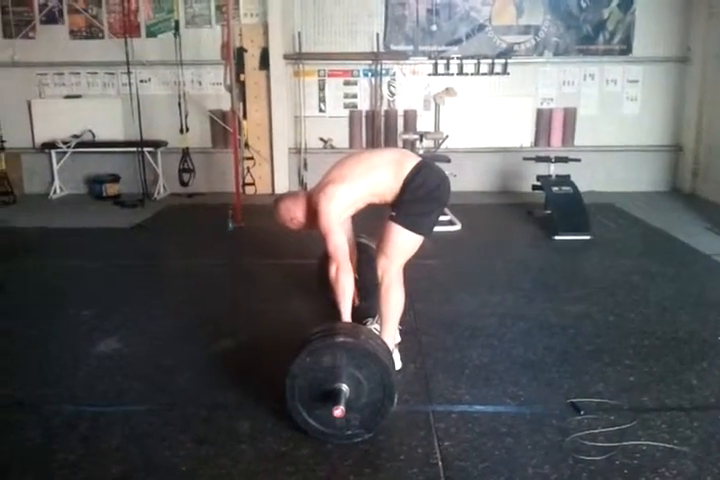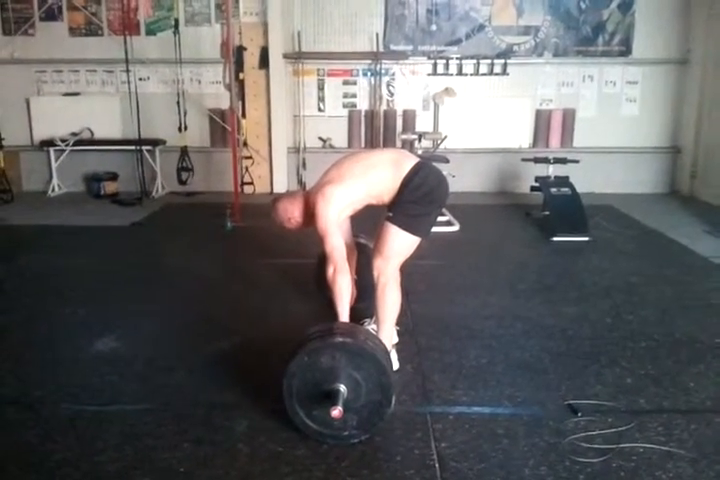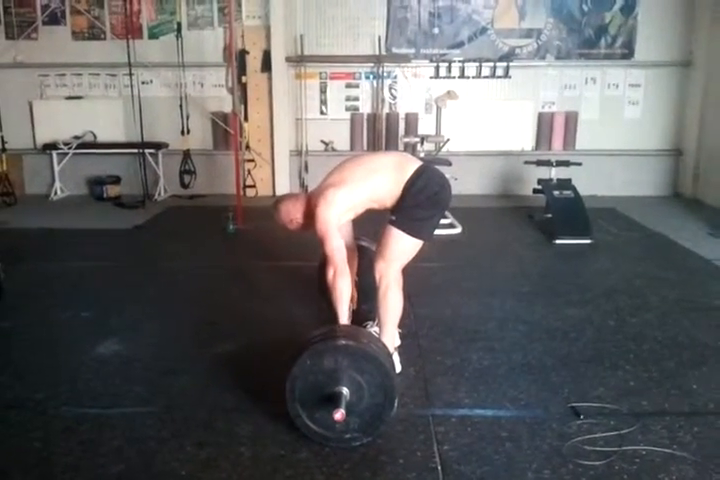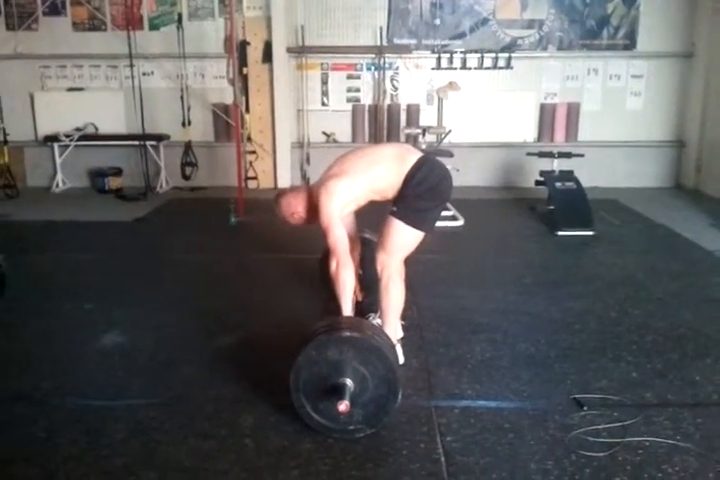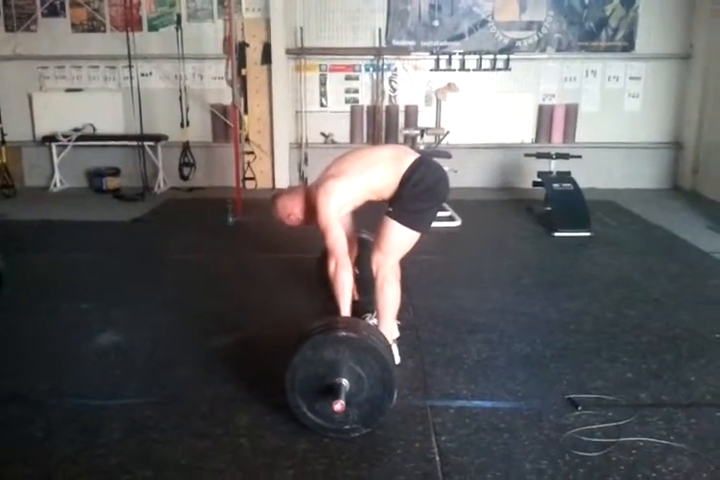
dt=0.4s
person 1, frame 1
left shoulder: (325, 207)
right shoulder: (329, 195)
left elbow: (340, 266)
right elbow: (348, 245)
left wrist: (346, 322)
right wrist: (350, 286)
left hip: (423, 186)
right hip: (422, 176)
left knee: (387, 268)
right knee: (388, 262)
left ankle: (387, 351)
right ankle: (386, 326)
person 1, frame 2
left shoulder: (322, 208)
right shoulder: (326, 195)
left elbow: (337, 267)
right elbow: (347, 245)
left wrist: (343, 324)
right wrist: (351, 283)
left hip: (421, 187)
right hip: (420, 177)
left knee: (383, 268)
right knee: (384, 262)
right ankle: (384, 327)
person 1, frame 3
left shoulder: (323, 211)
right shoulder: (328, 197)
left elbow: (337, 270)
right elbow: (348, 247)
left wrist: (343, 327)
right wrist: (351, 287)
left hip: (424, 190)
right hip: (422, 179)
left knee: (385, 271)
right knee: (387, 265)
right ankle: (386, 329)
person 1, frame 4
left shoulder: (326, 202)
right shoulder: (330, 190)
left elbow: (341, 262)
right elbow: (351, 240)
left wrist: (347, 319)
right wrist: (354, 278)
left hip: (424, 182)
right hip: (424, 171)
left knee: (387, 262)
right knee: (389, 257)
right ankle: (389, 322)
person 1, frame 5
left shoulder: (324, 202)
right shoulder: (325, 190)
left elbow: (339, 261)
right elbow: (348, 240)
left wrist: (345, 319)
right wrist: (350, 279)
left hip: (421, 182)
right hip: (421, 172)
left knee: (382, 262)
right knee: (385, 257)
left ankle: (386, 345)
right ankle: (386, 322)
